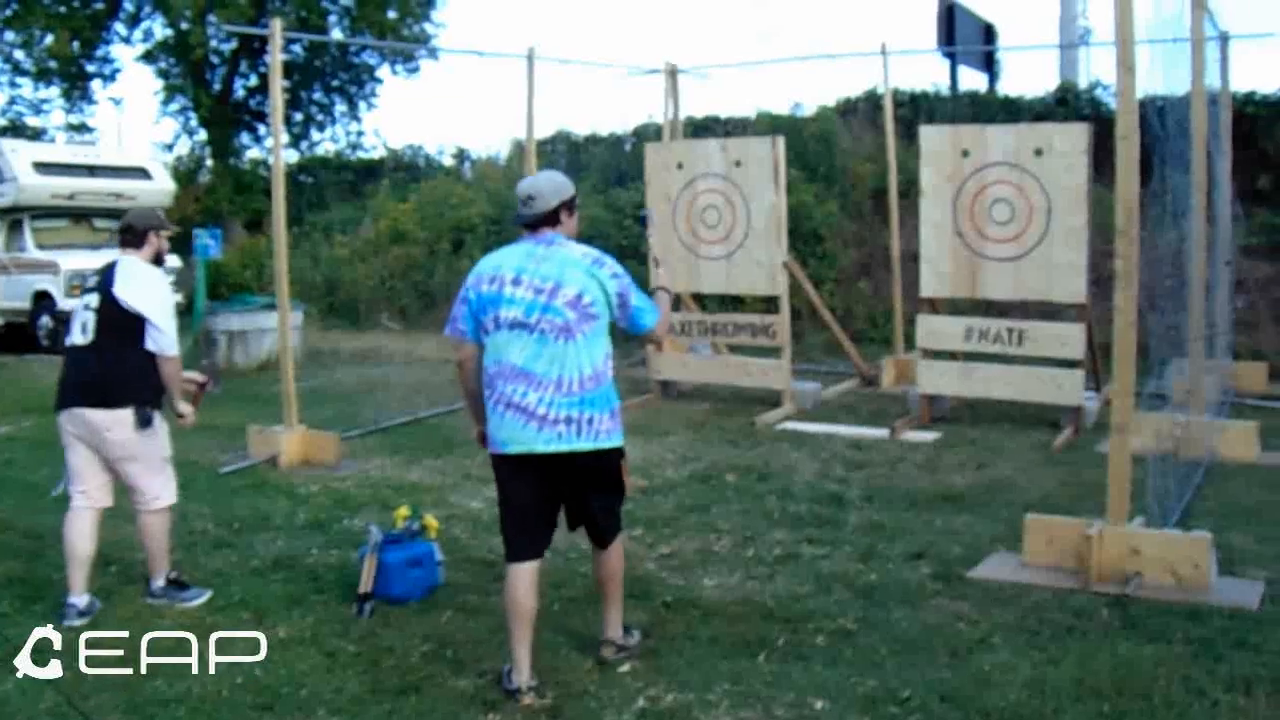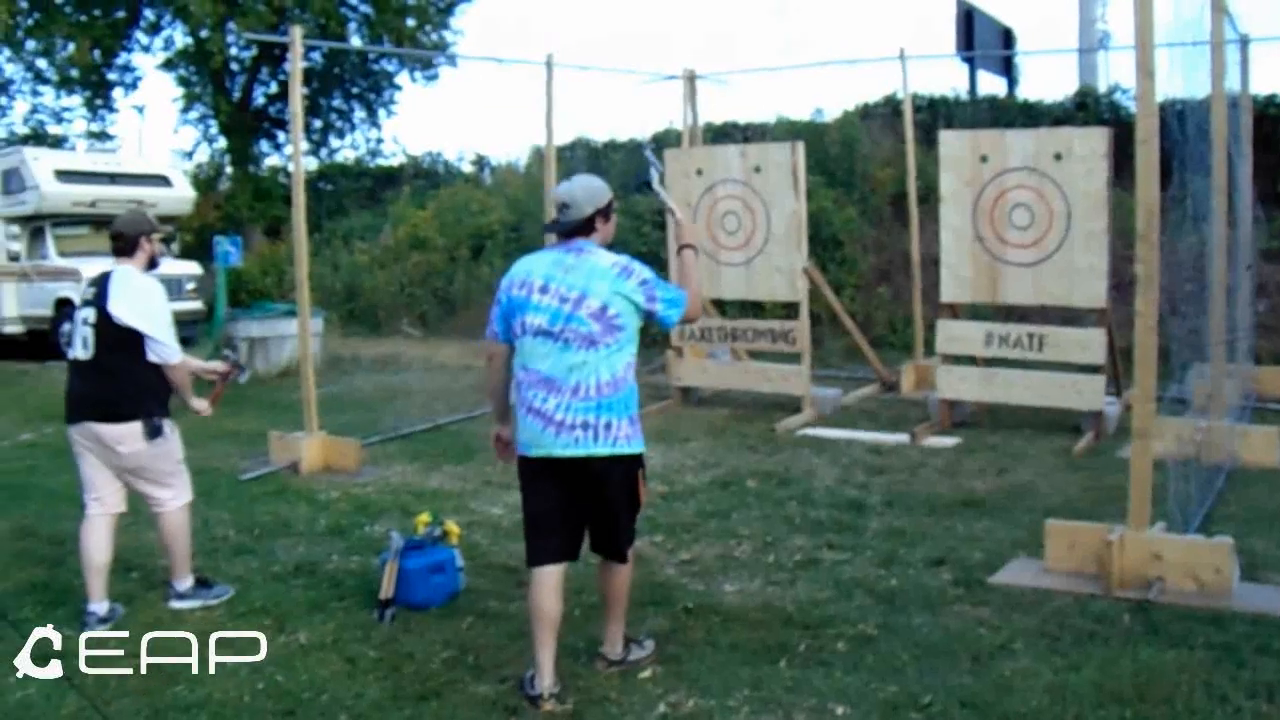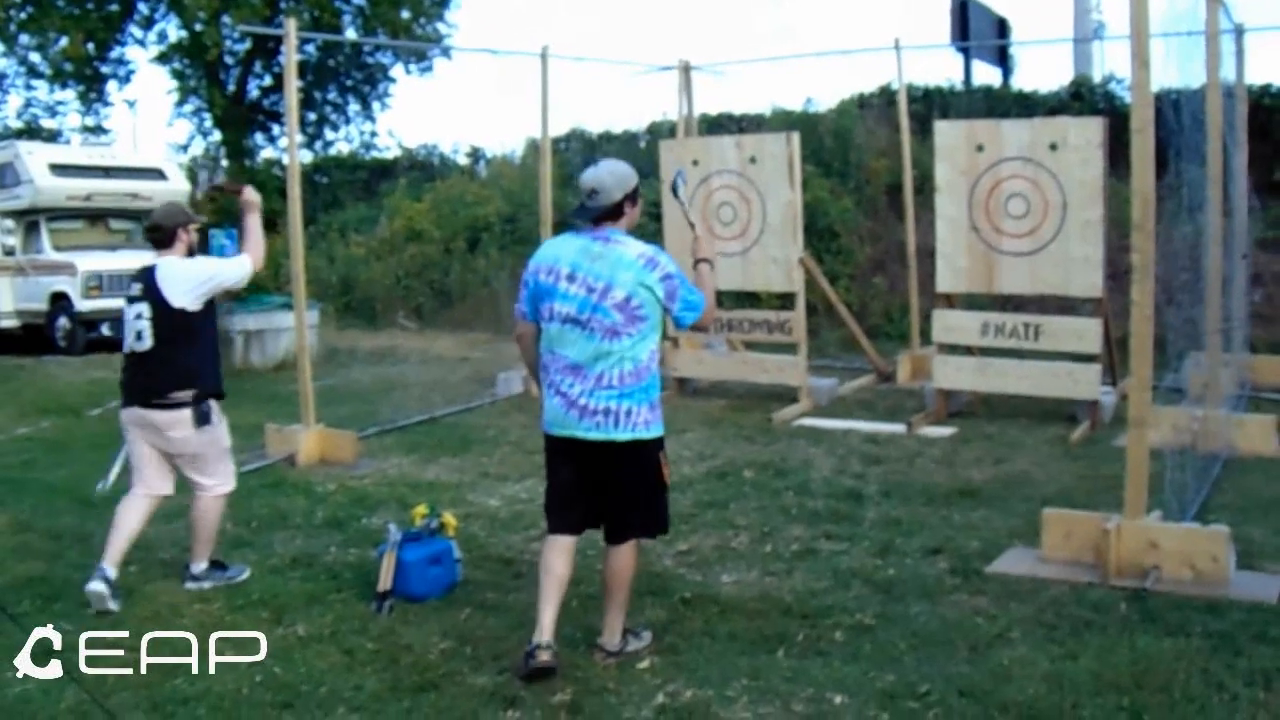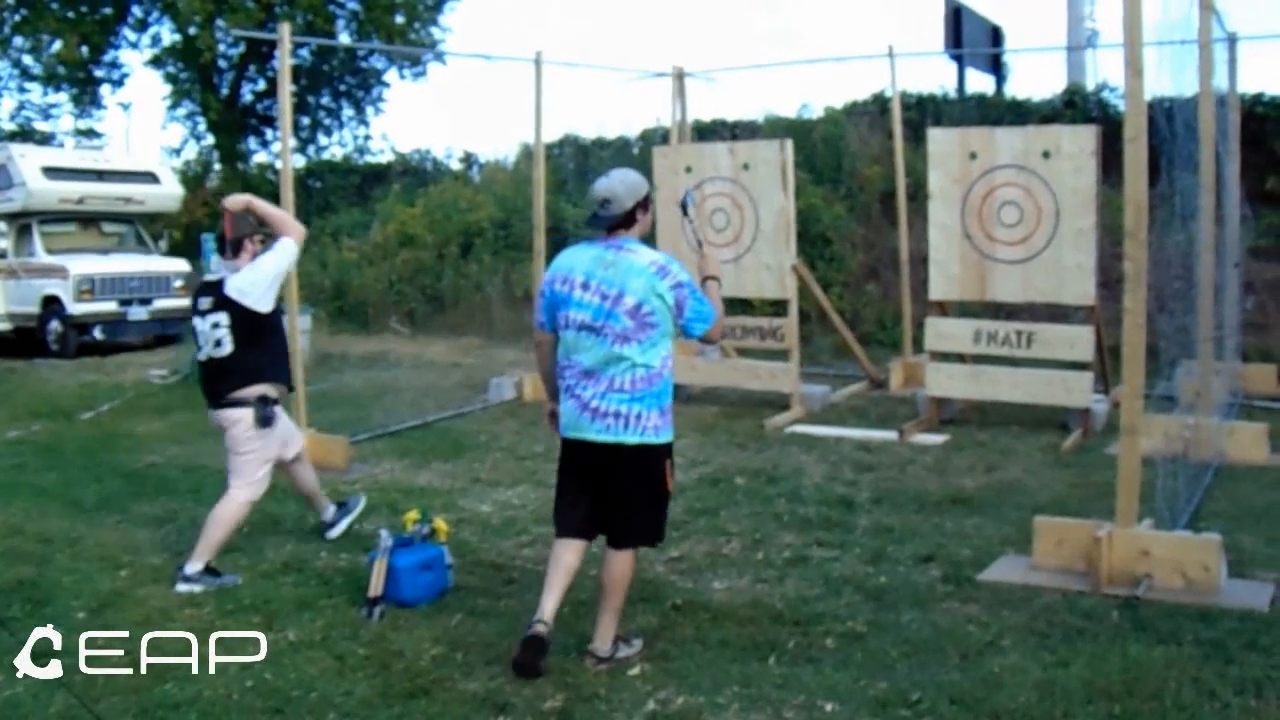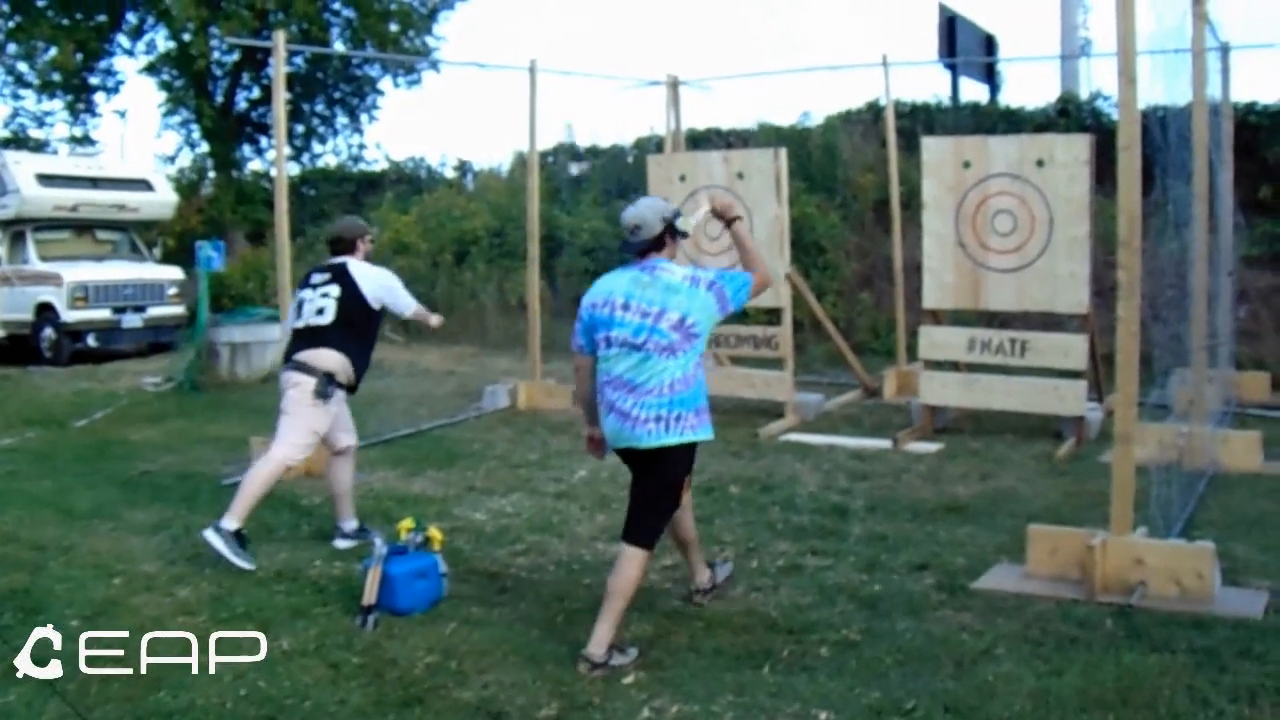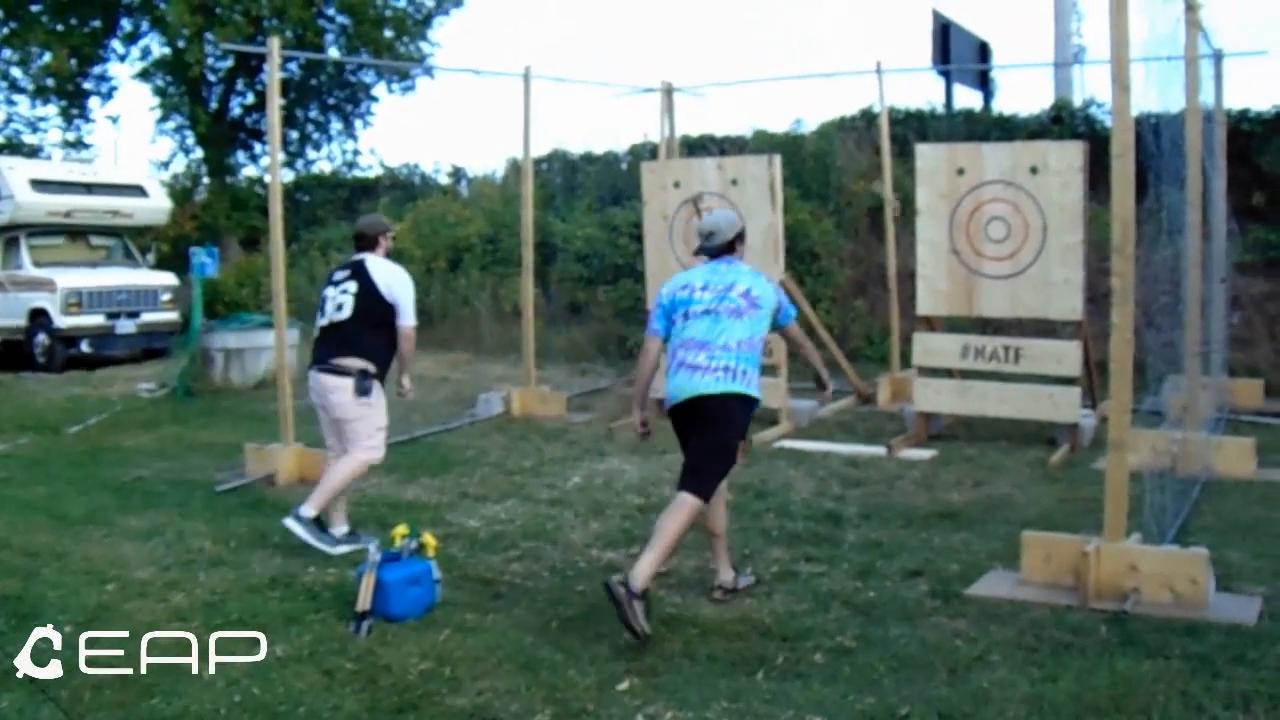
dt=0.5s
person 1, frame 1
left shoulder: (486, 270)
right shoulder: (596, 264)
left elbow: (467, 358)
right elbow: (655, 329)
left wrist: (478, 418)
right wrist: (661, 290)
left hip: (516, 436)
right hip: (591, 432)
left knee: (523, 553)
right knee: (605, 533)
left ankle: (522, 674)
right ankle: (614, 633)
person 1, frame 2
left shoulder: (520, 273)
right shoulder: (626, 275)
left elbow: (497, 355)
right elbow: (690, 308)
left wrist: (501, 419)
right wrist: (687, 250)
left hip: (540, 441)
right hip: (610, 440)
left knee: (548, 558)
right knee: (616, 549)
left ankle: (544, 680)
right ankle: (614, 646)
person 1, frame 3
left shoulder: (548, 255)
right shoulder: (651, 264)
left elbow: (525, 333)
right elbow: (703, 317)
left wrist: (544, 387)
right wrist: (703, 262)
left hip: (564, 421)
right hip: (629, 424)
left knee: (562, 527)
right knee: (623, 533)
left ankle: (542, 639)
right ankle: (613, 637)
person 1, frame 4
left shoulder: (564, 264)
right shoulder: (663, 272)
left elbow: (543, 341)
right elbow: (712, 331)
left wrist: (554, 398)
right wrist: (710, 278)
left hip: (579, 423)
right hip: (640, 428)
left knee: (572, 530)
right knee: (623, 539)
left ankle: (543, 618)
right ankle: (604, 643)
person 1, frame 5
left shoulder: (600, 290)
right shoulder: (698, 286)
left elbow: (582, 366)
right elbow: (761, 277)
left wrist: (591, 422)
right wrist: (734, 221)
left hip: (621, 429)
right hip: (670, 430)
left knee: (675, 493)
right knee: (638, 538)
left ankle: (702, 578)
right ankle: (598, 648)
person 1, frame 6
left shoulder: (676, 286)
right shoulder: (761, 285)
left elbow: (650, 351)
right elbow: (796, 336)
left wrist: (639, 406)
right wrist: (821, 372)
left hip: (682, 395)
right hip: (728, 395)
left knee: (713, 477)
right knee: (694, 489)
left ankle: (725, 575)
right ankle: (634, 581)
person 2, frame 1
left shoulder: (101, 280)
right shoulder: (148, 277)
right elbow: (163, 349)
left wrist: (178, 376)
right wrist: (178, 401)
left hip: (74, 406)
right hip: (122, 410)
left knee: (85, 500)
right knee: (155, 497)
left ankle: (77, 601)
right ankle: (162, 584)
person 2, frame 2
left shoulder: (98, 288)
right shoulder: (143, 287)
right elbow: (166, 359)
left wrist: (202, 366)
right wrist: (191, 399)
left hip: (85, 418)
right hip: (132, 420)
left knee: (99, 507)
right knee: (172, 498)
left ankle: (97, 609)
right ankle: (184, 586)
person 2, frame 3
left shoulder: (143, 281)
right shoulder: (187, 275)
right elbow: (253, 261)
right wrist: (251, 209)
left hip: (138, 406)
right hip: (184, 407)
left knee: (146, 491)
right knee: (214, 481)
left ankle: (106, 572)
right ankle: (200, 569)
person 2, frame 4
left shoulder: (206, 291)
right shoulder: (251, 282)
right elbow: (295, 233)
right wrist: (251, 203)
left hip: (231, 401)
right hip: (251, 407)
left knee: (294, 452)
right knee: (243, 490)
left ankle: (328, 515)
right ankle: (194, 571)
person 2, frame 5
left shoulder: (311, 278)
right shoulder: (375, 277)
left elbow: (294, 327)
right elbow: (413, 312)
right wrist: (431, 318)
left hip: (301, 370)
right hip: (321, 380)
left knee: (345, 448)
right knee: (286, 452)
left ankle: (348, 527)
right ankle: (228, 525)
person 2, frame 6
left shoulder: (335, 275)
right shoulder: (393, 274)
right elbow: (406, 331)
right wrist: (405, 375)
left hip: (321, 372)
right hip: (354, 376)
left knee: (340, 451)
right knee: (365, 452)
left ankle: (338, 531)
right ankle: (307, 513)
